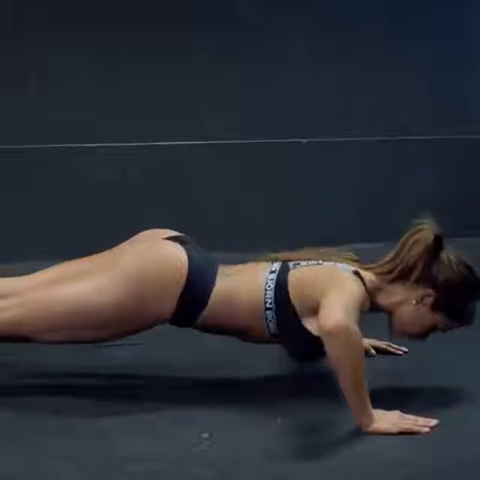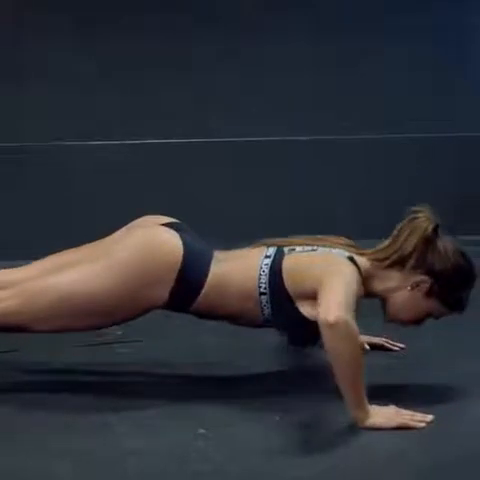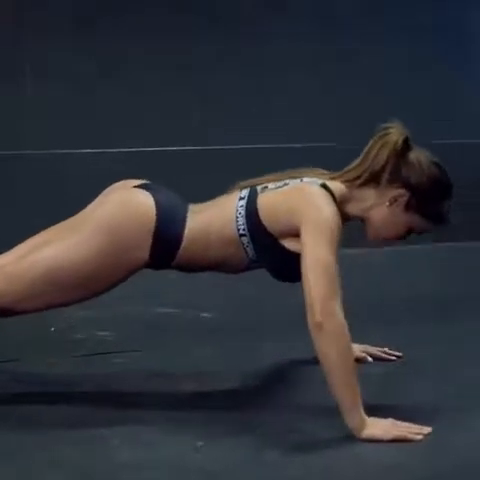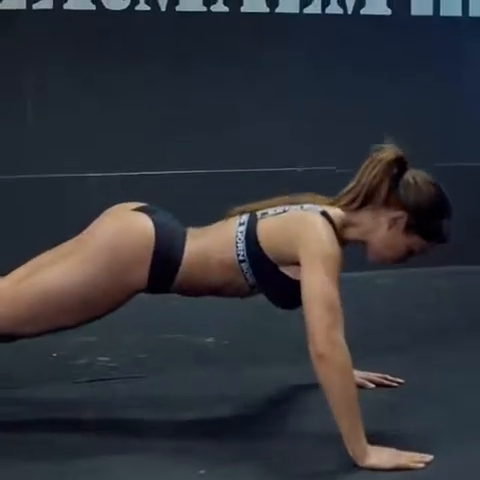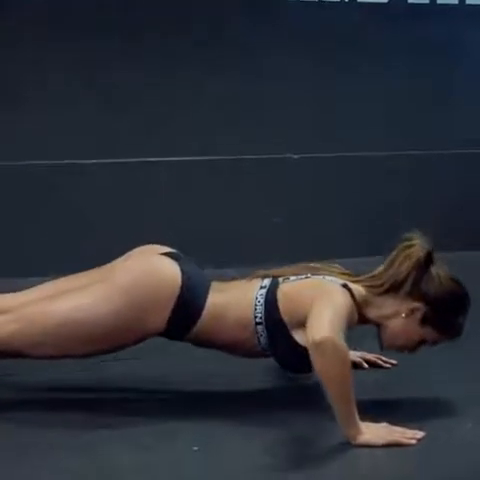
dt=1s
person 1, frame 1
left shoulder: (352, 268)
right shoulder: (352, 287)
right elbow: (334, 326)
left wrist: (347, 338)
right wrist: (367, 418)
left hip: (168, 252)
right hip: (163, 281)
person 1, frame 2
left shoulder: (349, 257)
right shoulder: (347, 275)
right elbow: (334, 322)
left wrist: (346, 340)
right wrist: (363, 413)
left hip: (164, 242)
right hip: (160, 266)
person 1, frame 3
left shoulder: (323, 192)
right shoulder: (321, 210)
right elbow: (323, 316)
left wrist: (337, 347)
right wrist: (360, 423)
left hip: (142, 209)
right hip: (135, 229)
person 1, frame 4
left shoulder: (326, 219)
right shoulder: (320, 236)
right elbow: (324, 346)
left wrist: (340, 370)
right wrist: (362, 452)
left hip: (140, 230)
right hip: (134, 250)
person 1, frame 5
left shoulder: (343, 283)
right shoulder: (340, 301)
right elbow: (320, 339)
left wrist: (336, 354)
right wrist: (355, 429)
left hip: (160, 270)
right hip: (156, 296)
